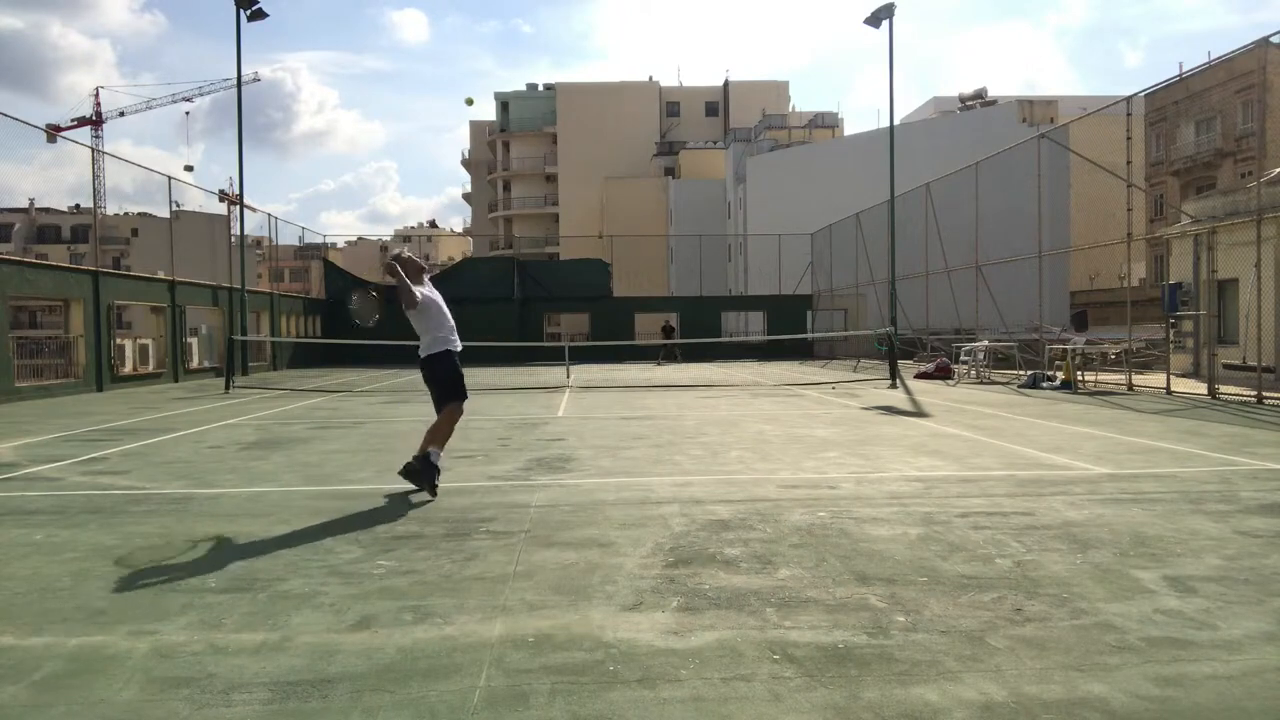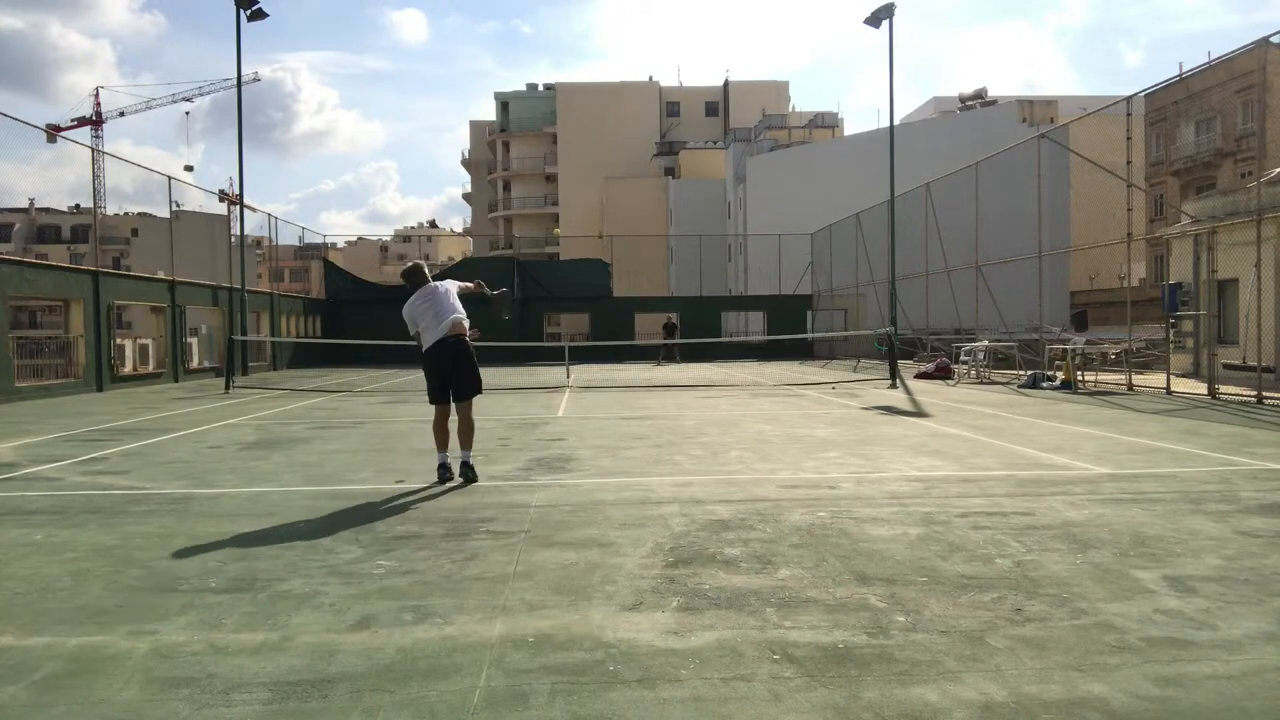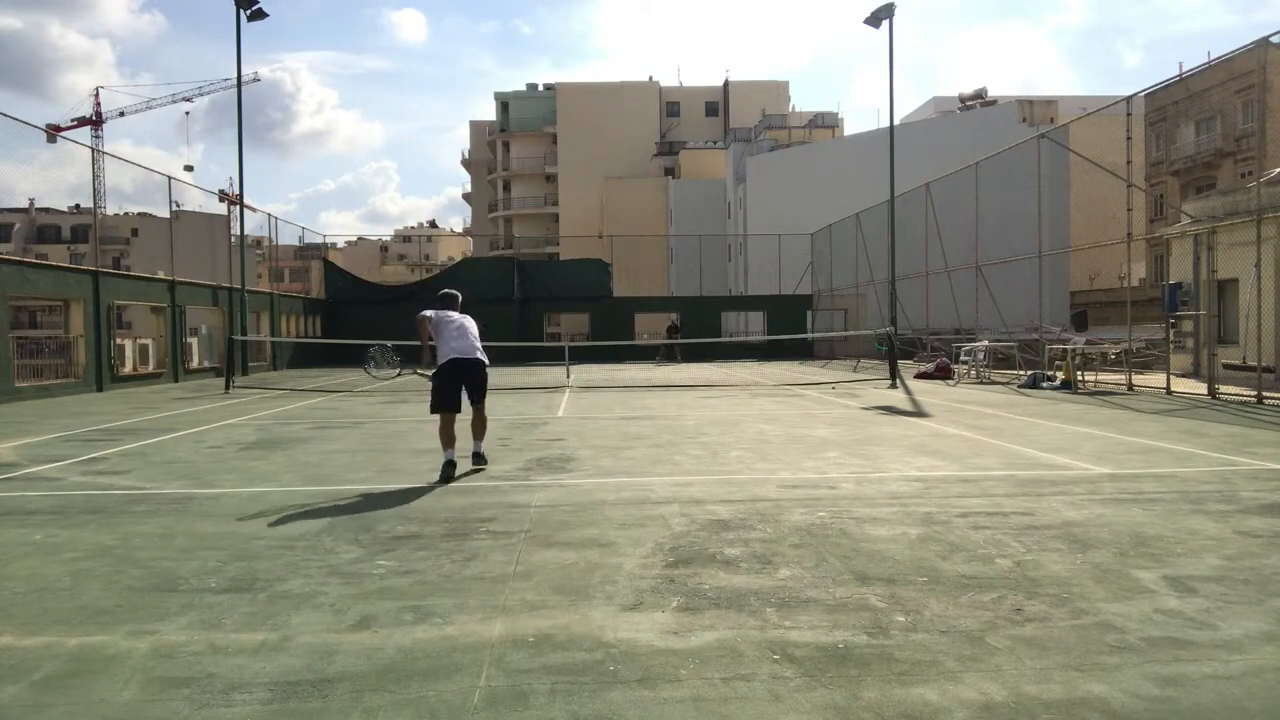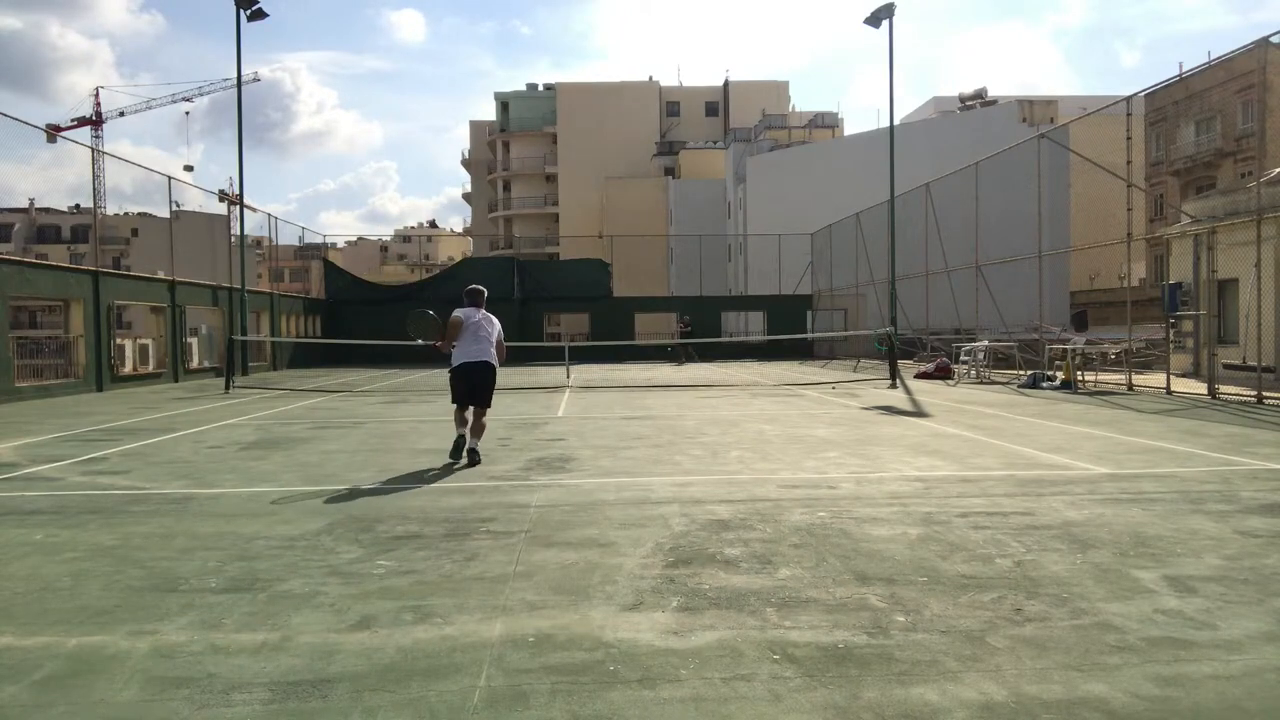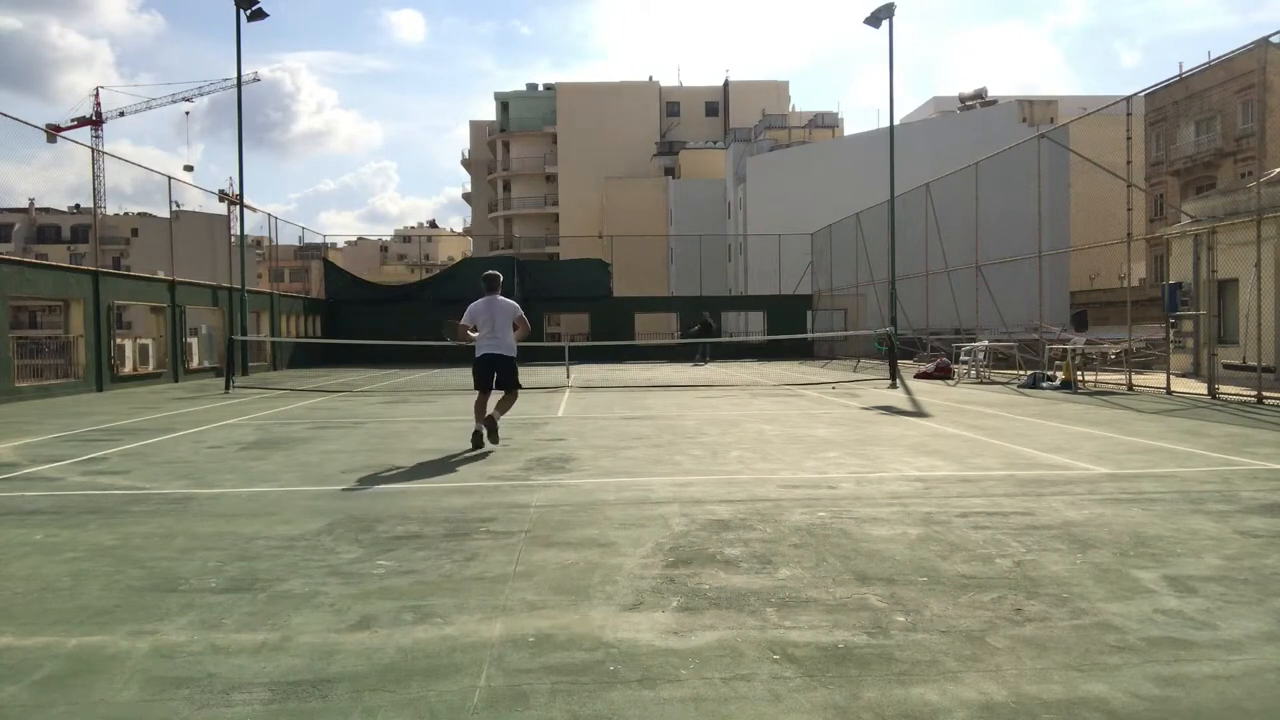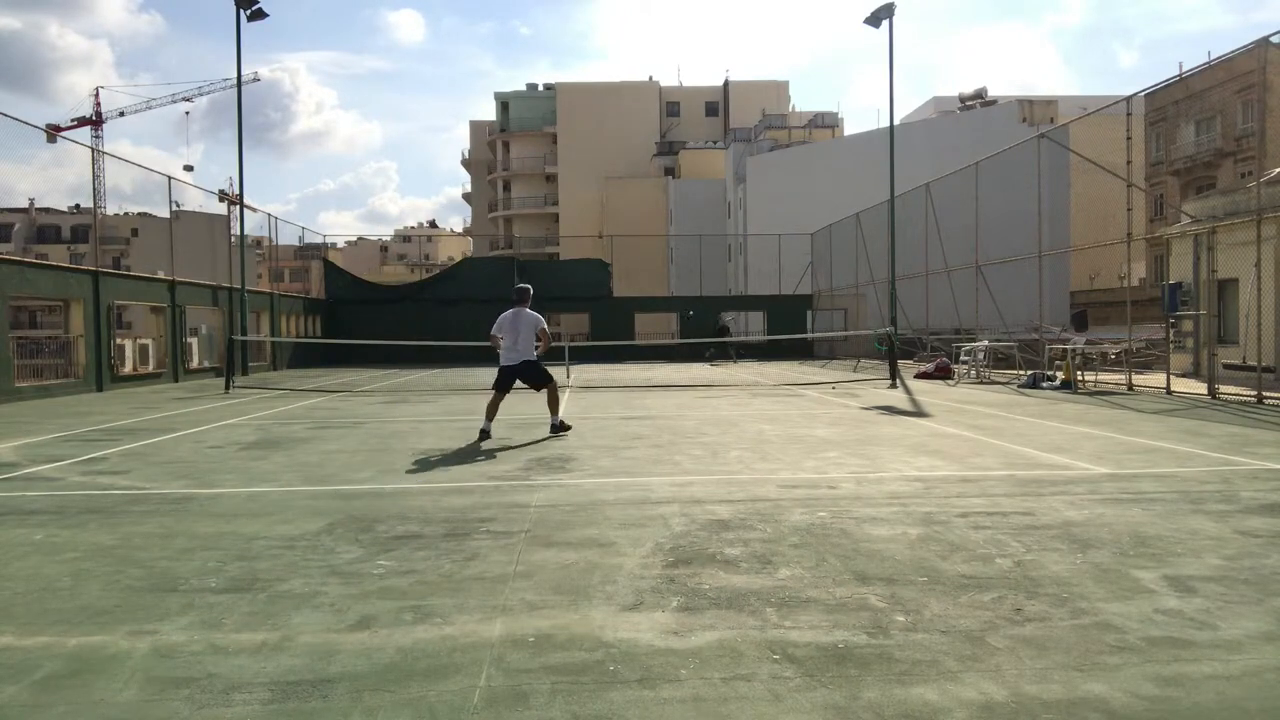
dt=0.3s
person 1, frame 1
left shoulder: (422, 283)
right shoulder: (414, 293)
right elbow: (411, 301)
right wrist: (397, 271)
left hip: (445, 354)
right hip: (439, 356)
left knee: (450, 412)
right knee: (452, 409)
left ankle: (422, 466)
right ankle: (428, 463)
person 1, frame 2
left shoulder: (409, 307)
right shoulder: (446, 285)
right elbow: (469, 286)
right wrist: (483, 290)
left hip: (433, 352)
right hip: (457, 344)
left knee: (441, 411)
right knee: (464, 409)
left ankle: (443, 463)
right ankle: (466, 463)
person 1, frame 3
left shoulder: (433, 315)
right shoulder: (469, 320)
left elbow: (422, 319)
left wrist: (426, 350)
left hip: (448, 364)
right hip: (475, 361)
left knee: (446, 418)
right knee: (479, 409)
left ankle: (449, 460)
right ankle: (478, 452)
person 1, frame 4
left shoulder: (461, 313)
right shoulder: (494, 320)
left elbow: (454, 323)
right elbow: (502, 355)
left wrist: (447, 345)
left hip: (461, 364)
right hip: (486, 365)
left knee: (461, 409)
right knee: (480, 414)
left ankle: (461, 436)
right ankle: (473, 447)
person 1, frame 5
left shoulder: (474, 307)
right shoulder: (511, 305)
left elbow: (462, 333)
right elbow: (525, 329)
left hip: (483, 355)
right hip: (506, 354)
left knee: (483, 395)
right knee: (511, 394)
left ankle: (478, 431)
right ankle: (493, 418)
person 1, frame 6
left shoulder: (503, 317)
right shoulder: (534, 317)
left elbow: (493, 340)
right elbow: (547, 340)
right wrist: (537, 352)
left hip: (506, 363)
right hip: (527, 362)
left knee: (498, 396)
right knee: (552, 387)
left ankle: (485, 429)
right ankle: (556, 423)
